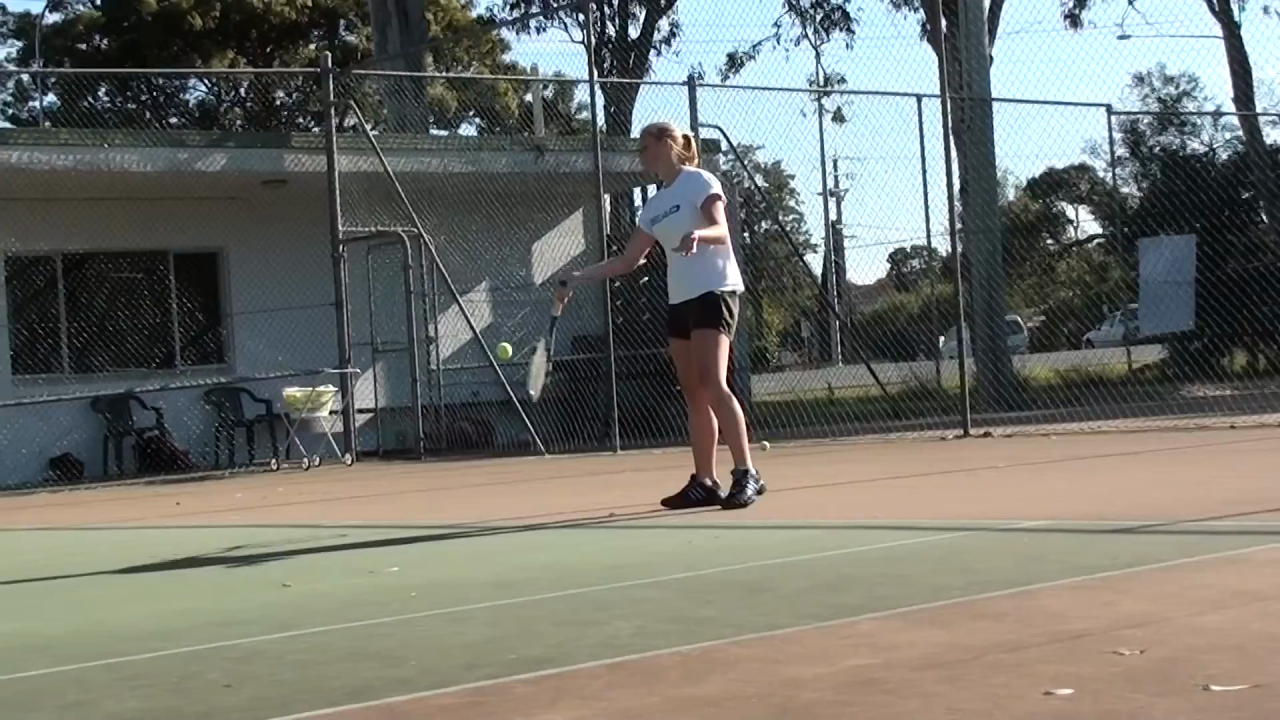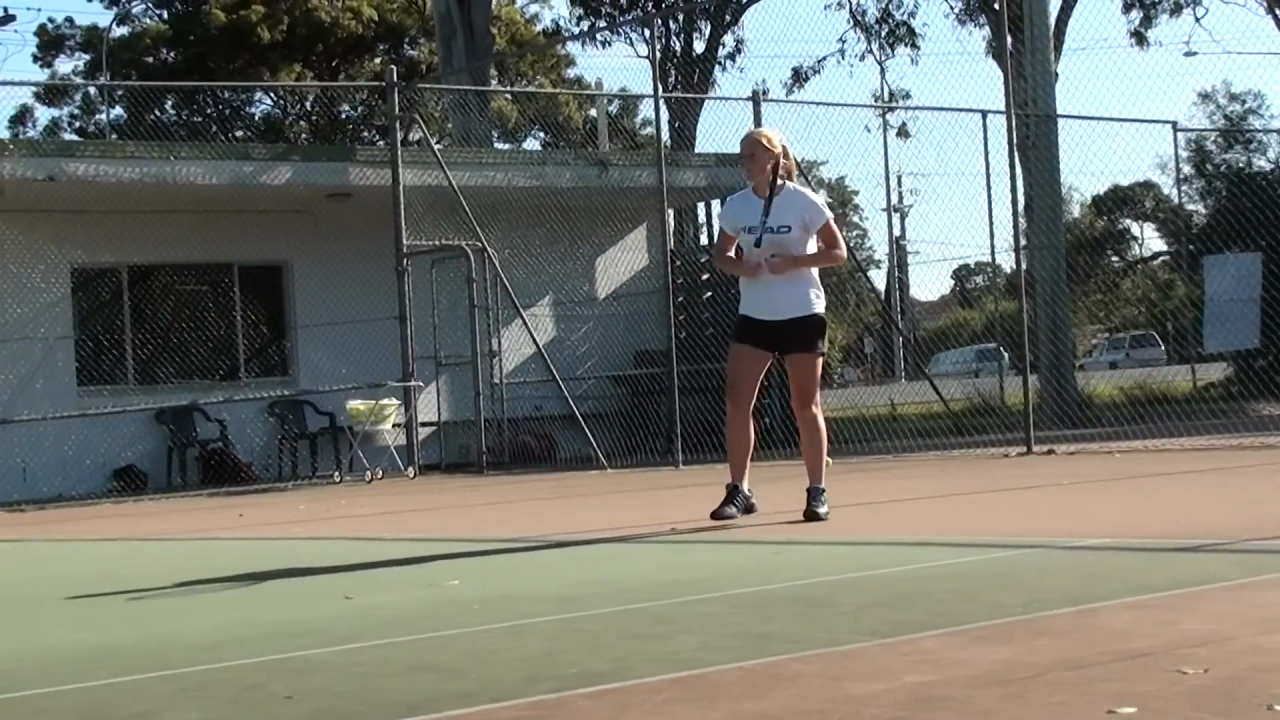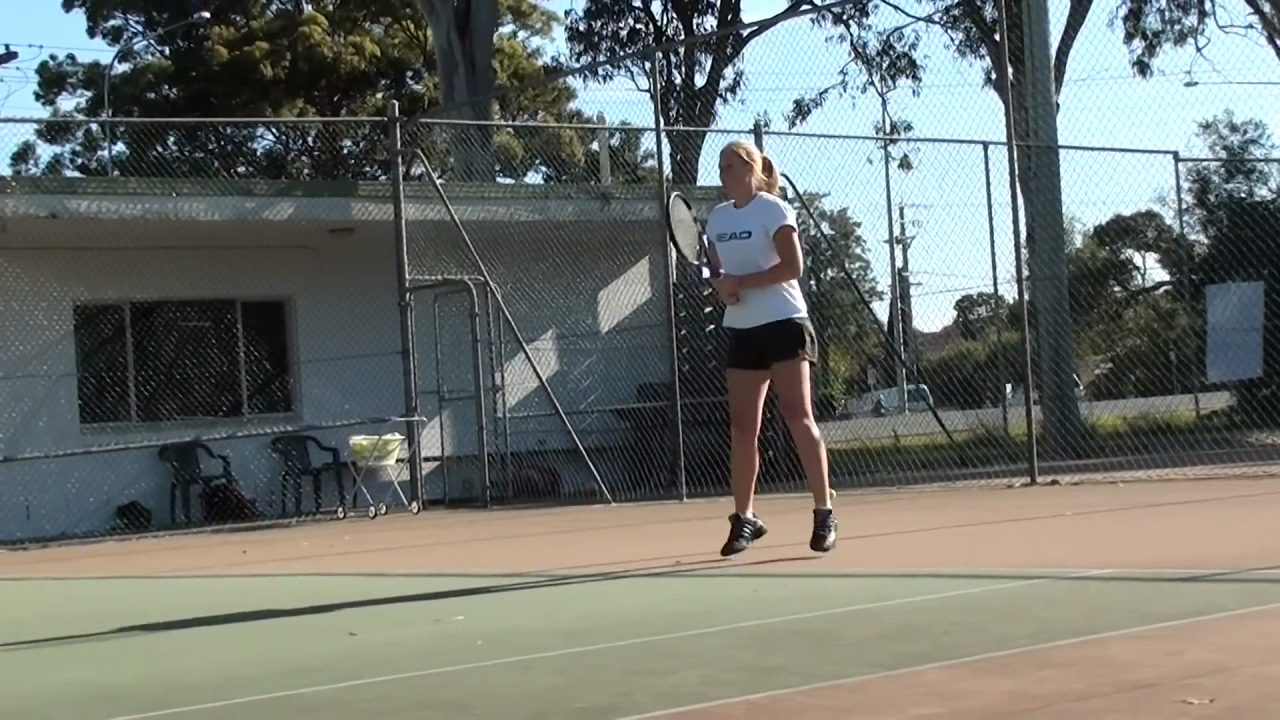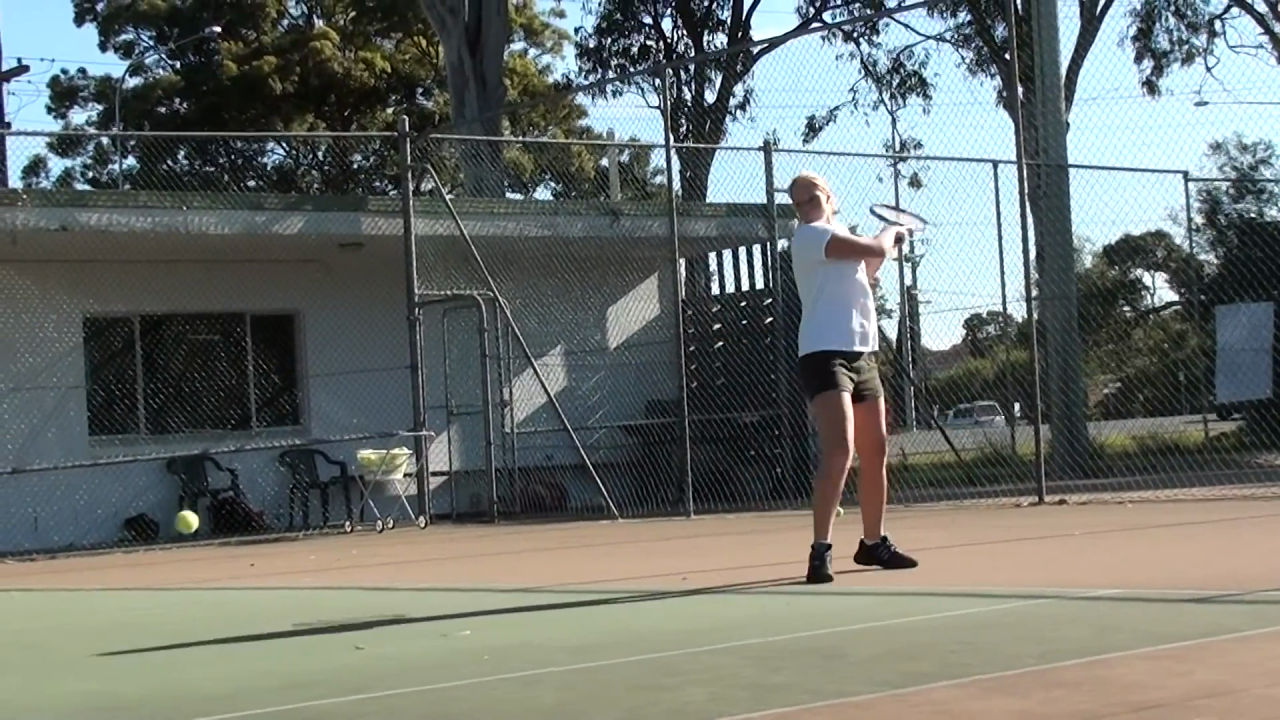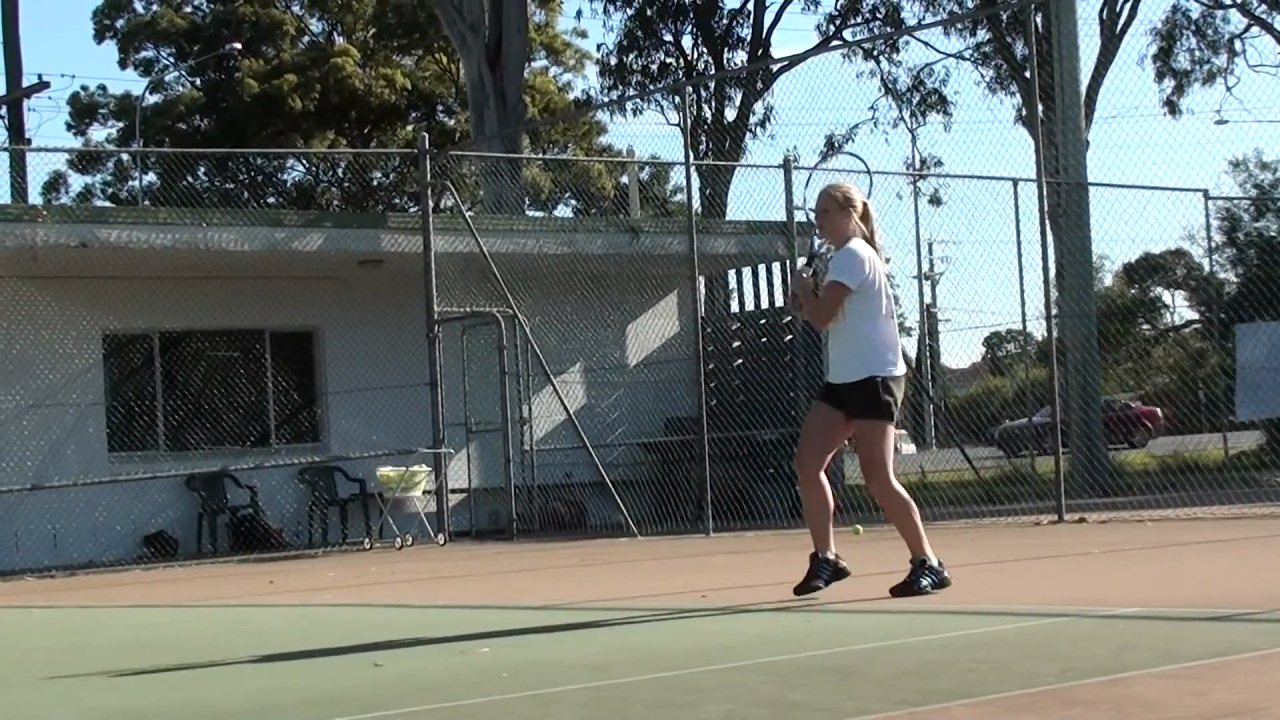
dt=1s
person 1, frame 1
left shoulder: (700, 181)
right shoulder: (653, 206)
left elbow: (721, 233)
right elbow: (628, 260)
left wrist: (699, 234)
right wrist: (580, 277)
left hip: (714, 293)
right hip: (680, 301)
left knee: (712, 384)
right knee: (693, 393)
left ankle: (746, 474)
right ankle: (704, 481)
person 1, frame 2
left shoulder: (804, 201)
right shoulder: (734, 205)
left elbow: (838, 253)
right elbow: (720, 254)
left wrist: (792, 261)
right wrist: (737, 266)
left hip: (801, 315)
right hip: (754, 316)
left knee: (805, 406)
right knee: (737, 401)
left ankle: (817, 492)
right ankle: (738, 491)
person 1, frame 3
left shoulder: (775, 209)
right shoulder: (718, 217)
left elbow: (793, 265)
left wrist: (741, 280)
right wrist: (721, 285)
left hip: (784, 324)
right hip: (741, 330)
left knee: (799, 416)
right knee: (743, 429)
left ankle: (824, 513)
right ankle: (745, 520)
person 1, frame 4
left shoulder: (835, 232)
right shoulder: (811, 235)
left elbow: (860, 274)
right elbow: (873, 250)
left wrist: (886, 240)
right wrist: (893, 231)
left hip: (860, 355)
right hip: (824, 356)
left knee: (875, 455)
right knee: (840, 449)
left ankle: (873, 543)
right ankle: (820, 549)
person 1, frame 5
left shoulder: (855, 257)
right shoulder: (833, 259)
left elbow: (821, 315)
right elbow: (822, 316)
left wrist: (803, 291)
right wrist: (810, 290)
left hip: (874, 377)
right hip: (841, 379)
left knee: (878, 479)
right knee: (807, 464)
left ankle: (929, 565)
right ankle: (825, 559)
